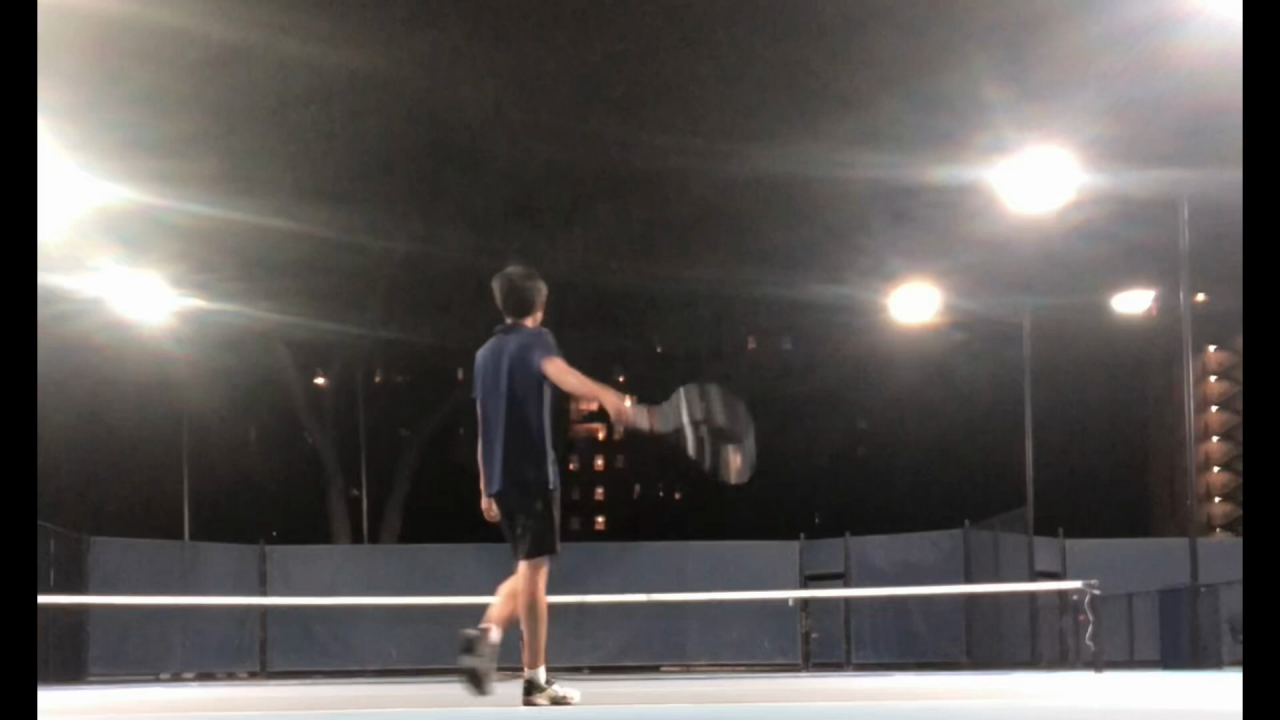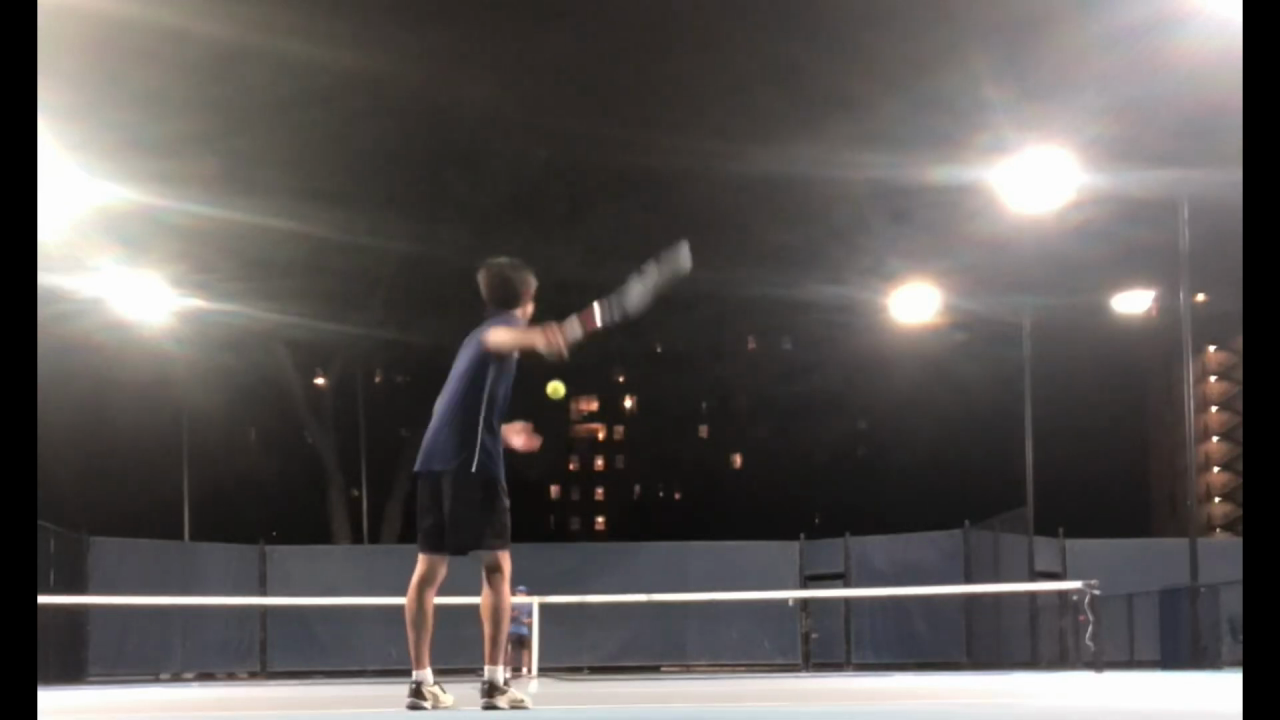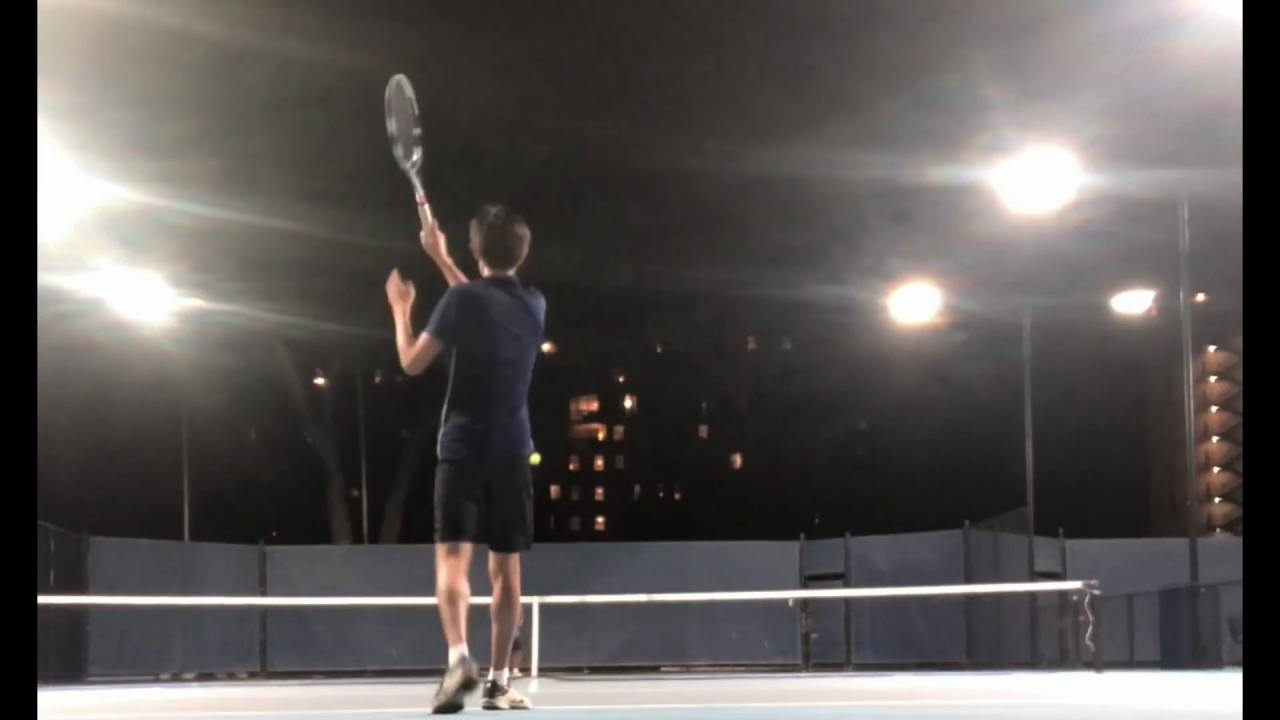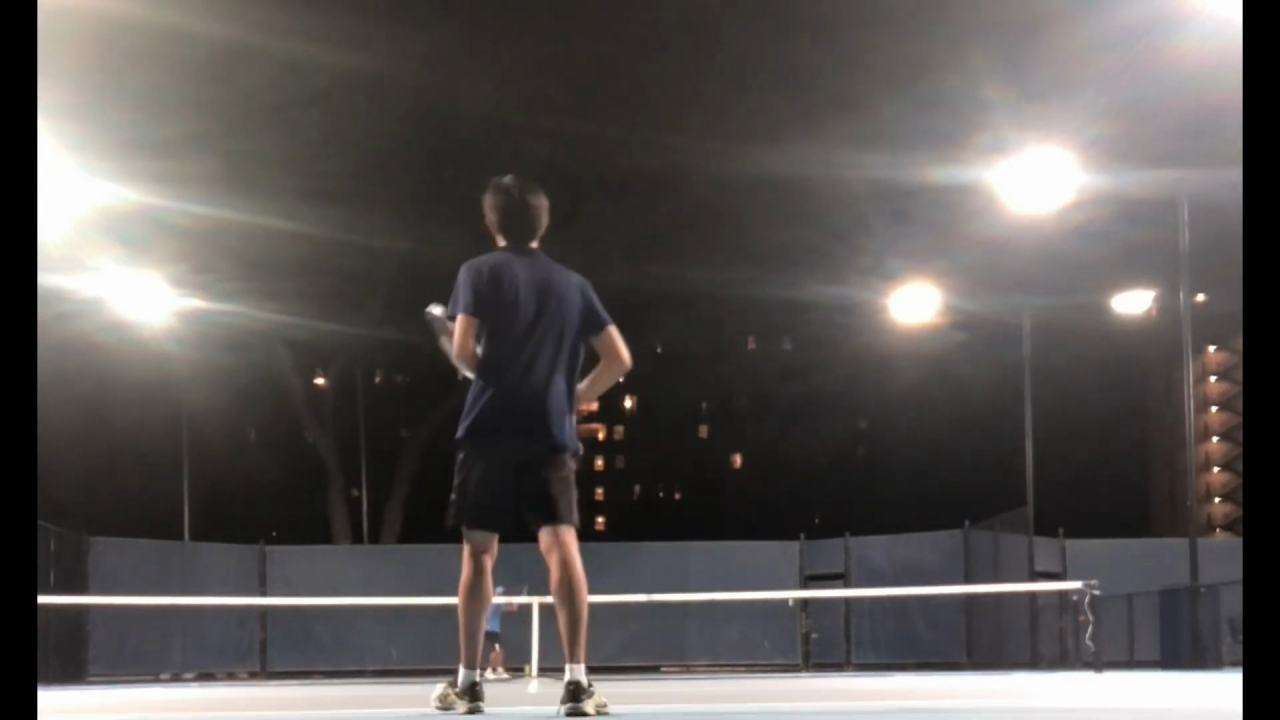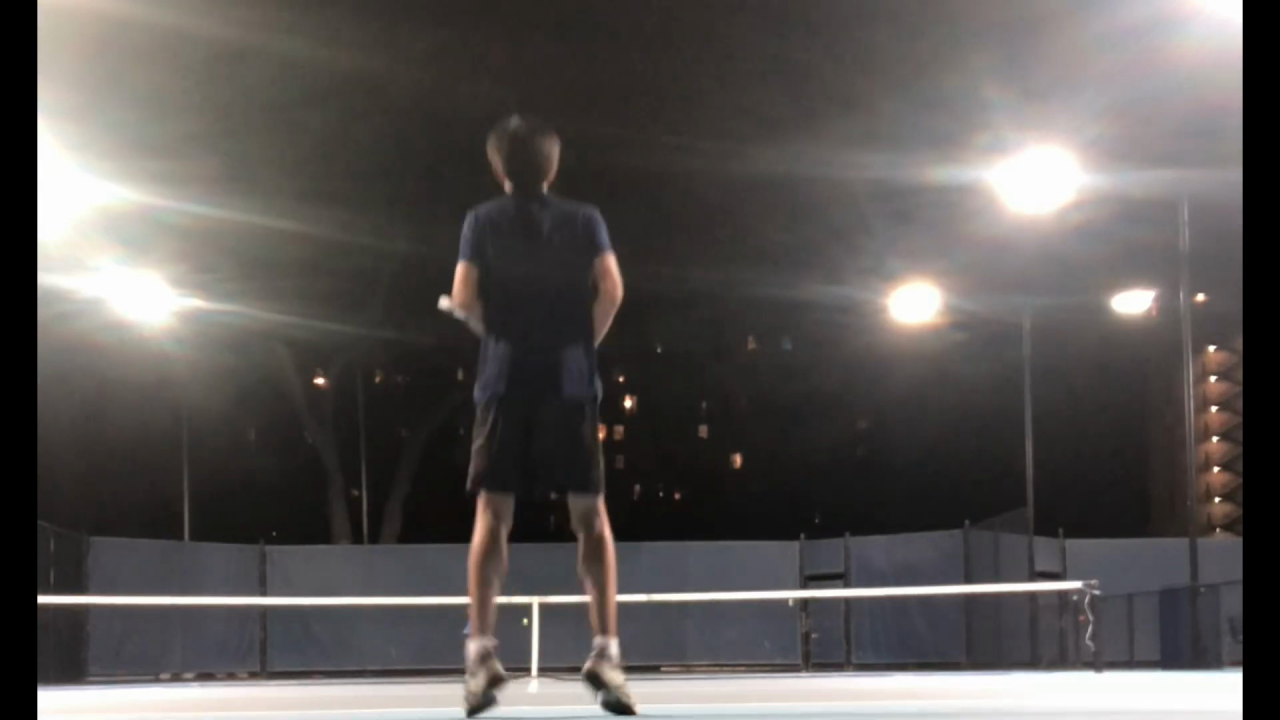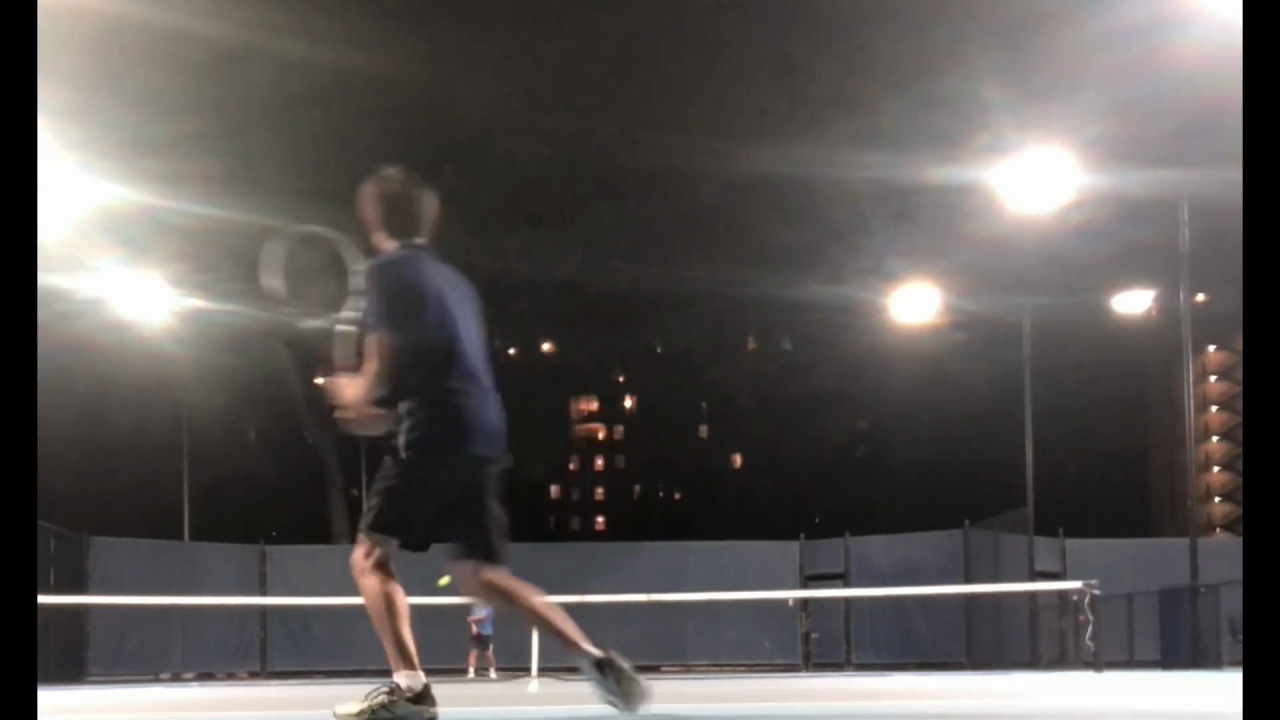
dt=0.7s
person 1, frame 1
left shoulder: (484, 354)
right shoulder: (534, 338)
right elbow: (558, 372)
left wrist: (486, 488)
right wrist: (609, 396)
left hip: (501, 479)
right hip: (534, 473)
left knee: (526, 573)
right knee: (535, 573)
left ankle: (487, 635)
right ankle: (536, 681)
person 1, frame 2
left shoulder: (476, 338)
right shoulder: (506, 325)
right elbow: (498, 339)
right wrist: (536, 337)
left hip: (433, 458)
right hip: (472, 460)
left knee: (428, 570)
right knee: (496, 567)
left ankle: (421, 680)
right ankle: (494, 681)
person 1, frame 3
left shoulder: (461, 298)
right shoulder: (536, 304)
left elbow: (412, 363)
left wrist: (401, 307)
right wrist: (443, 261)
left hip: (464, 447)
right hip: (513, 450)
left knee: (452, 558)
right knee: (507, 567)
left ankle: (460, 664)
right ankle: (499, 682)
person 1, frame 4
left shoulder: (478, 271)
right shoulder: (574, 284)
left elbow: (462, 351)
right elbow: (620, 361)
left hip: (488, 429)
right hip: (550, 434)
left knee: (479, 552)
right knee: (561, 548)
person 1, frame 5
left shoulder: (481, 220)
right shoulder: (585, 218)
left elbow: (462, 300)
right elbow: (611, 290)
right wrist: (584, 344)
left hip: (503, 383)
right hip: (568, 384)
left knee: (493, 517)
right knee: (589, 518)
left ankle: (483, 654)
right ankle: (604, 655)
person 1, frame 6
left shoulder: (387, 269)
right shoulder: (456, 282)
left elbow: (379, 372)
left wrist: (353, 393)
right wrist: (386, 405)
left hip: (431, 439)
right hip: (482, 437)
left knee: (370, 558)
right knee: (483, 576)
right ankle: (597, 660)
